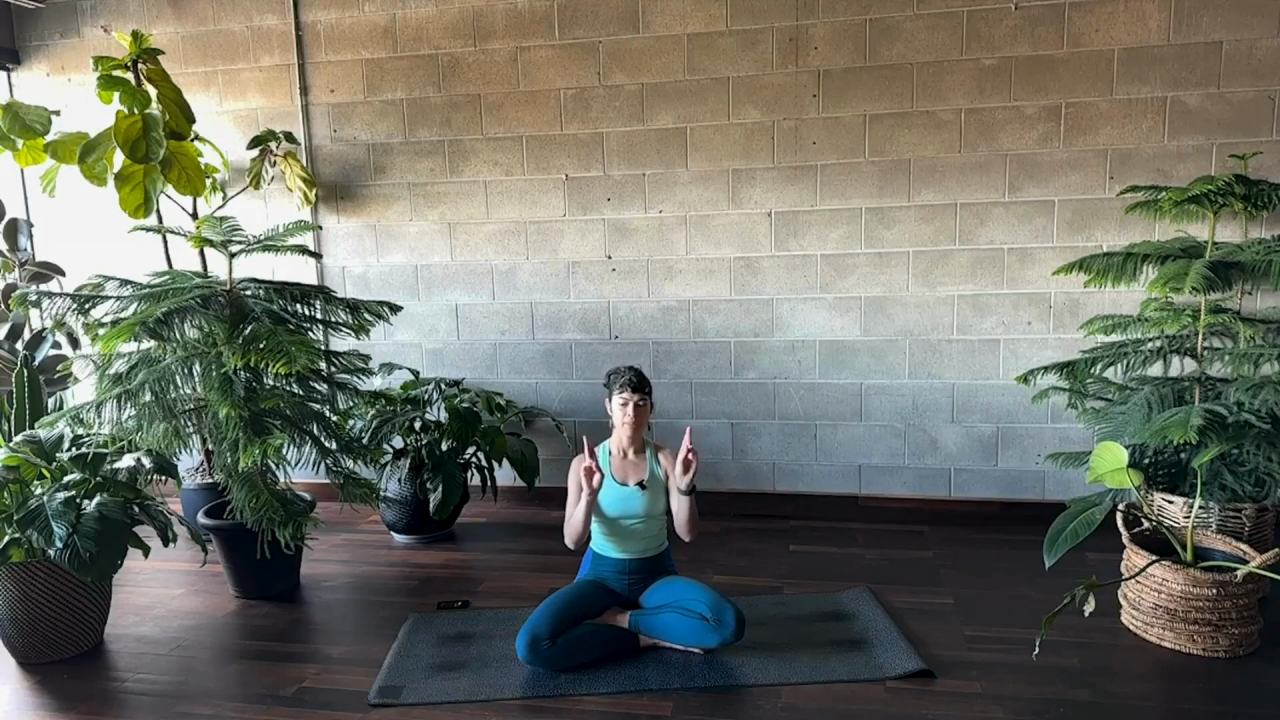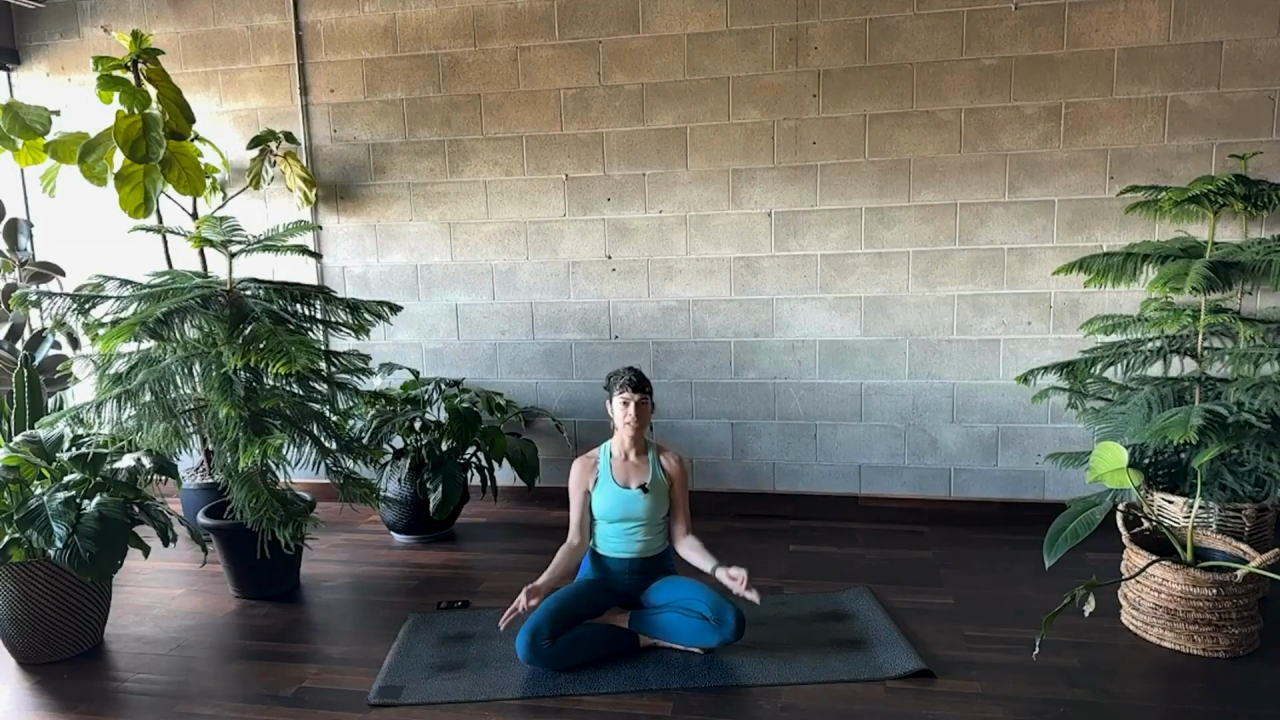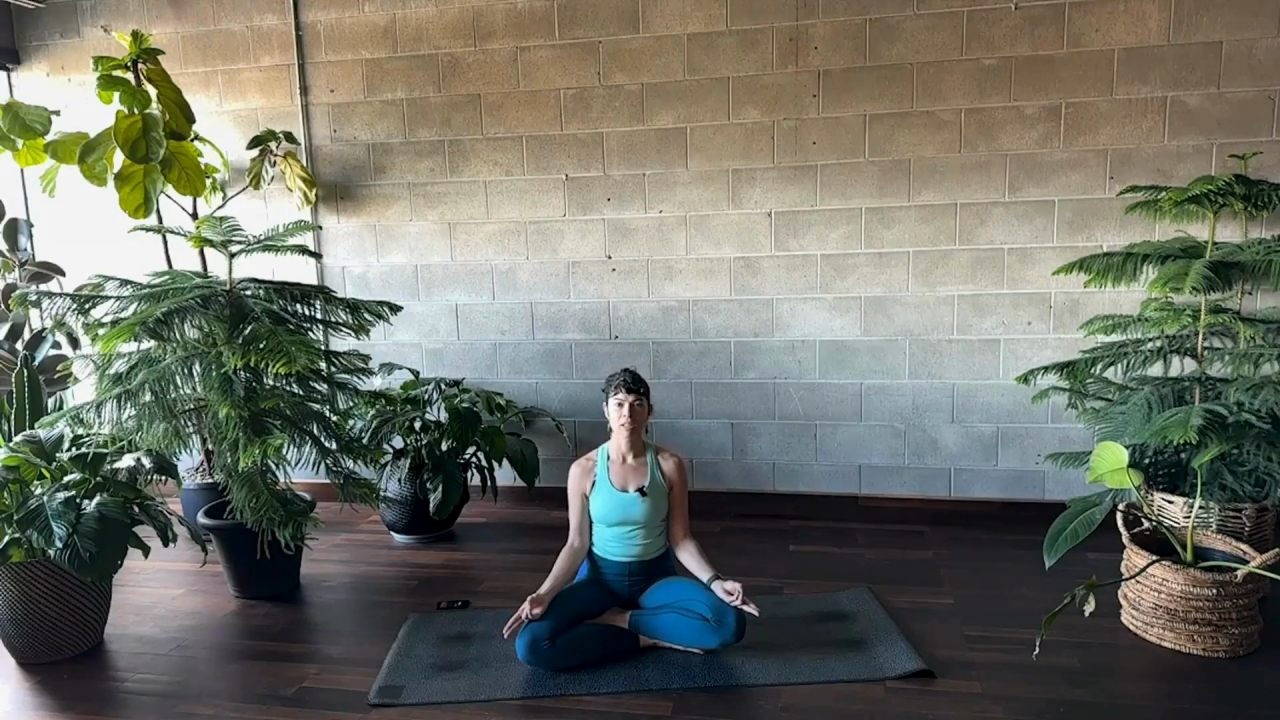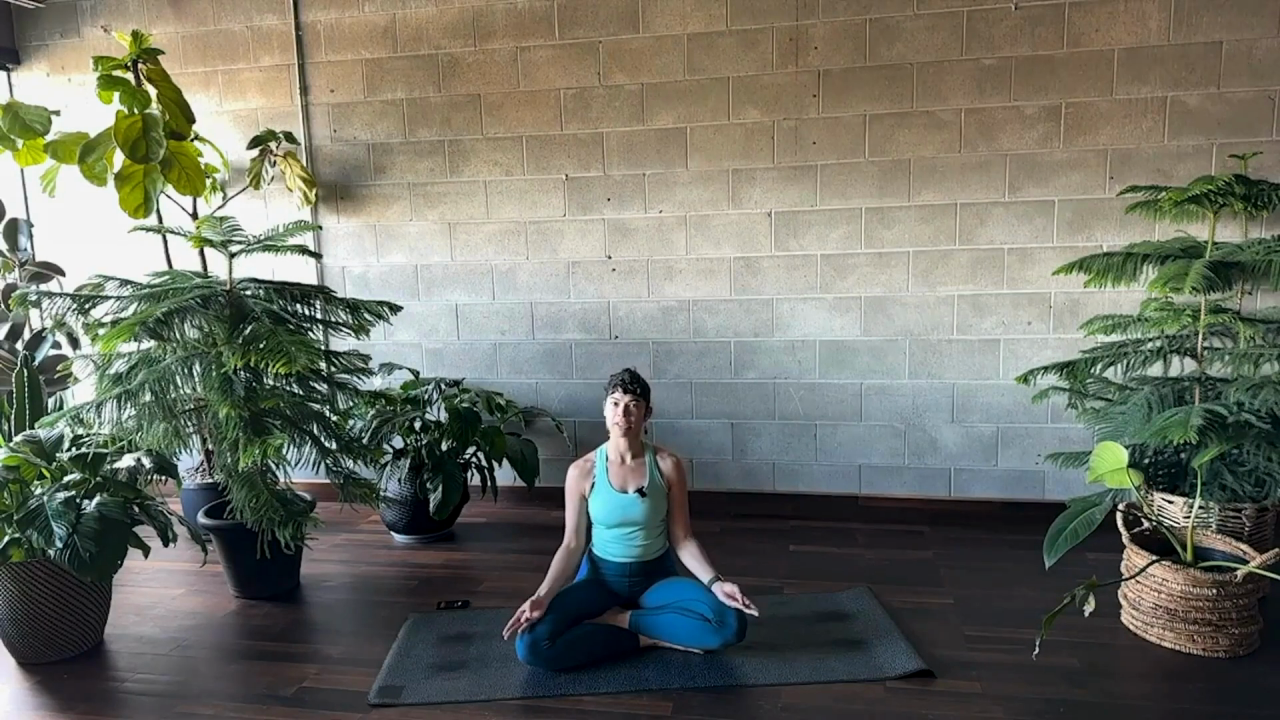
dt=0.5s
person 1, frame 1
left shoulder: (667, 459)
right shoulder: (585, 463)
left elbow: (687, 533)
right elbow: (572, 540)
left wrist: (685, 485)
right wrist: (589, 495)
left hip: (655, 574)
right hip: (602, 574)
left knee: (729, 623)
right knee: (531, 646)
left ankle: (618, 620)
right ankle: (647, 637)
person 1, frame 2
left shoulder: (670, 463)
right shoulder: (586, 466)
left elbow: (680, 536)
right elbow: (577, 542)
left wrist: (719, 569)
right wrist: (541, 586)
left hip: (655, 575)
right hip: (601, 576)
left knee: (729, 623)
right knee: (532, 646)
left ankle: (618, 620)
right ankle: (647, 636)
person 1, frame 3
left shoulder: (669, 465)
right shoulder: (583, 469)
left elbow: (681, 540)
right elbow: (576, 544)
left wrist: (715, 581)
right wrist: (544, 595)
left hip: (655, 577)
right hip: (600, 578)
left knee: (729, 624)
right knee: (531, 647)
left ankle: (617, 622)
right ankle: (648, 637)
person 1, frame 4
left shoulder: (667, 465)
right shoulder: (582, 471)
left elbow: (682, 539)
right elbow: (572, 545)
left wrist: (714, 582)
right wrist: (542, 596)
left hip: (656, 577)
right hip: (600, 577)
left knee: (729, 624)
right knee: (532, 646)
left ankle: (618, 620)
right ankle: (649, 636)
